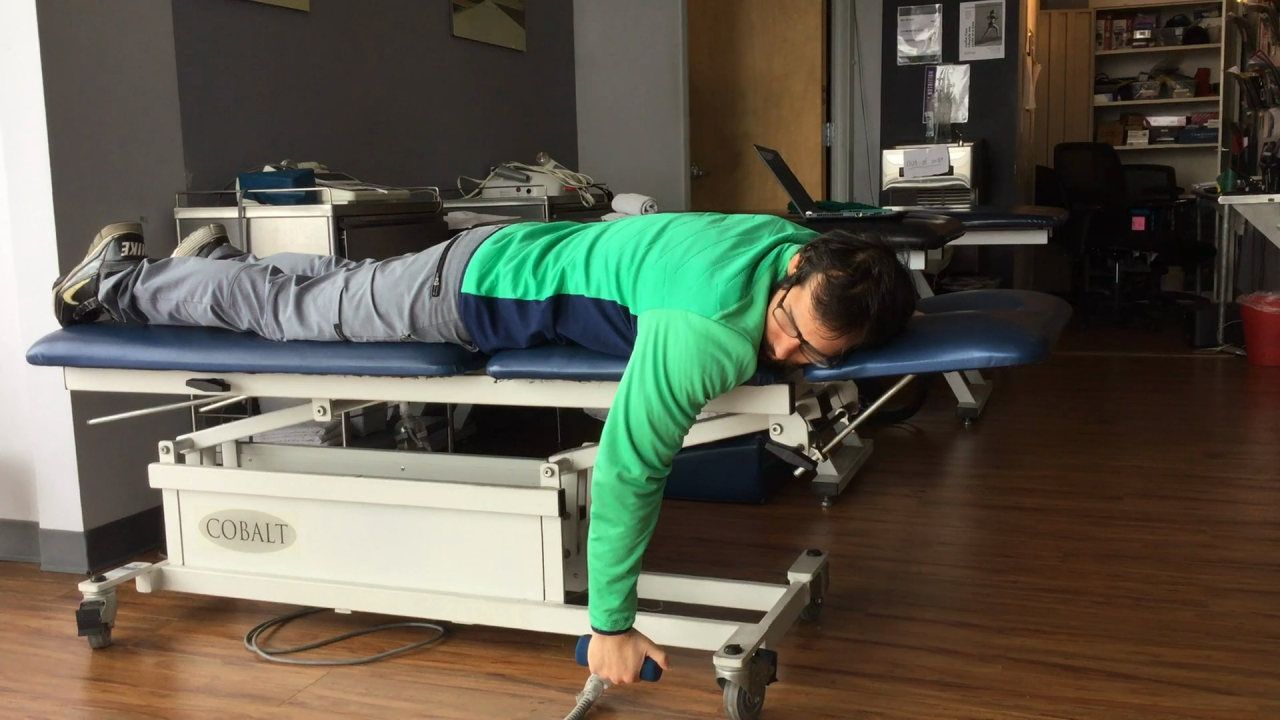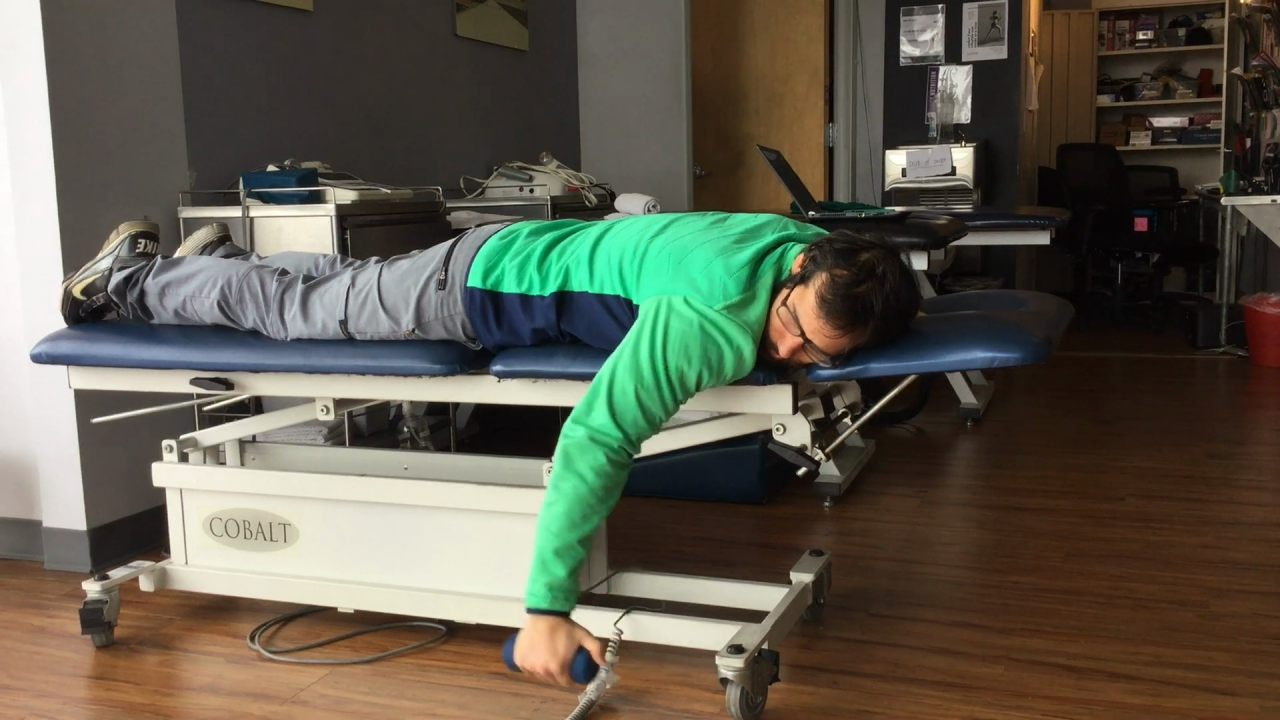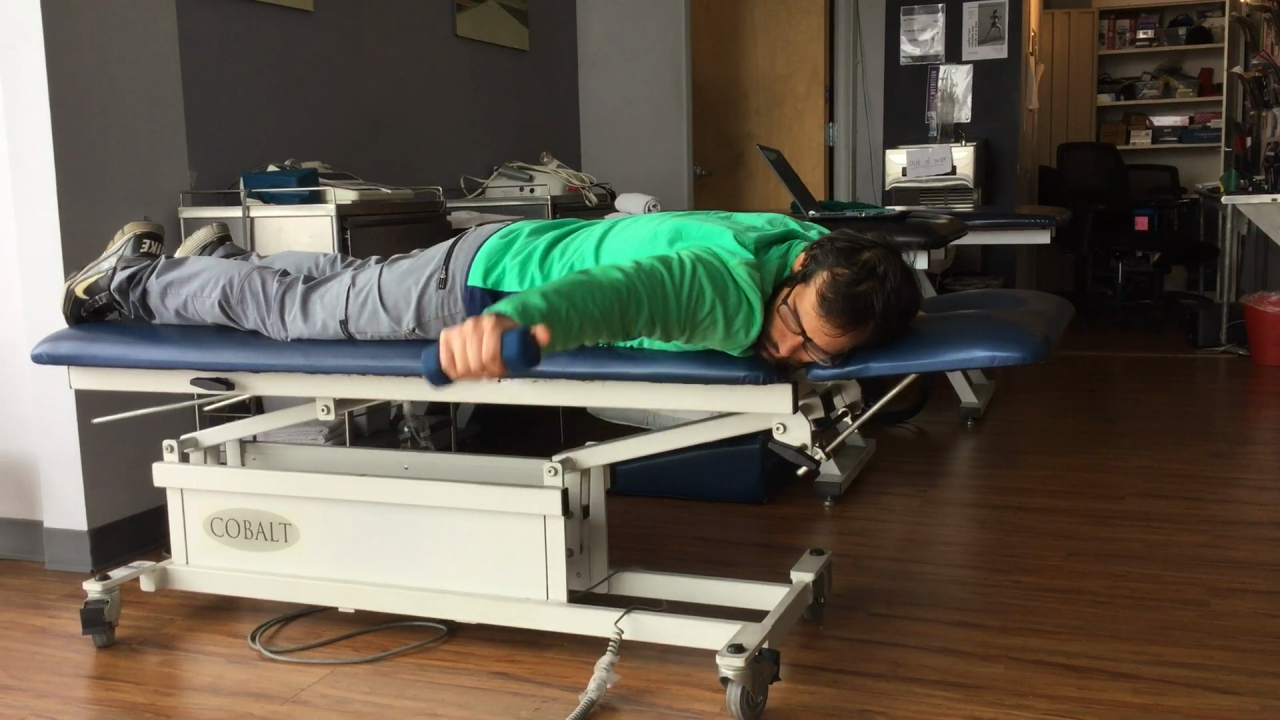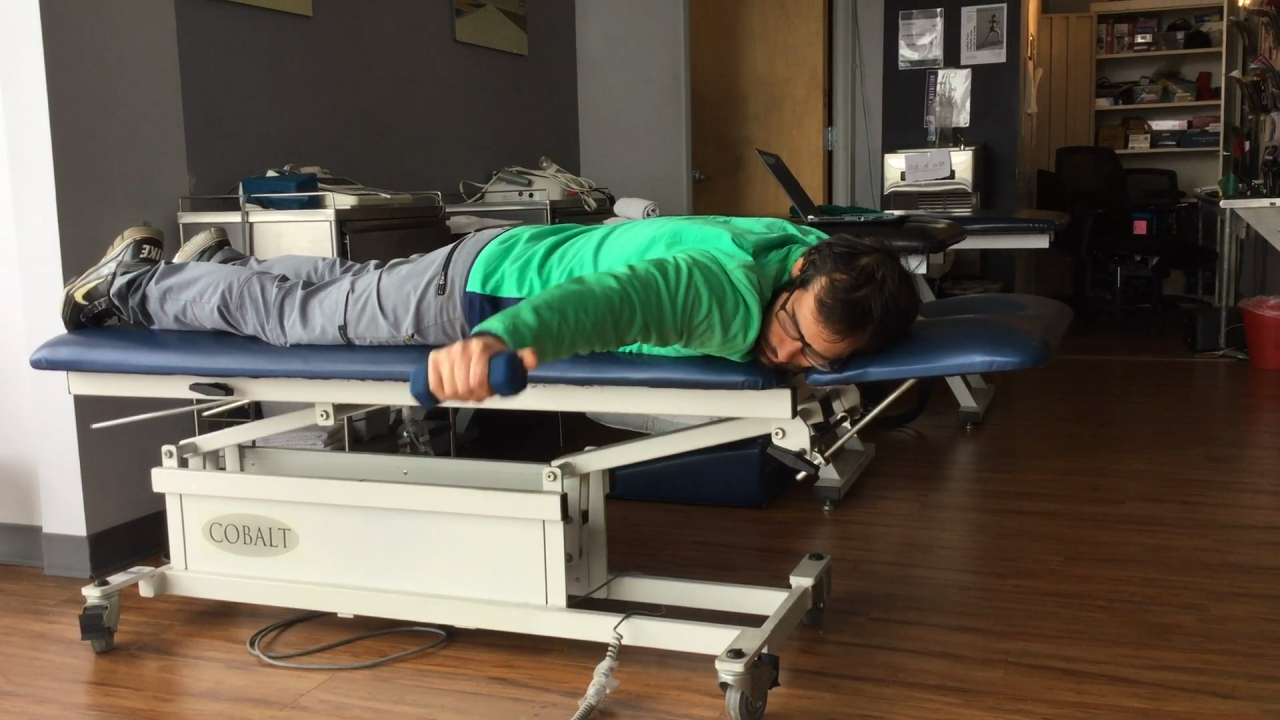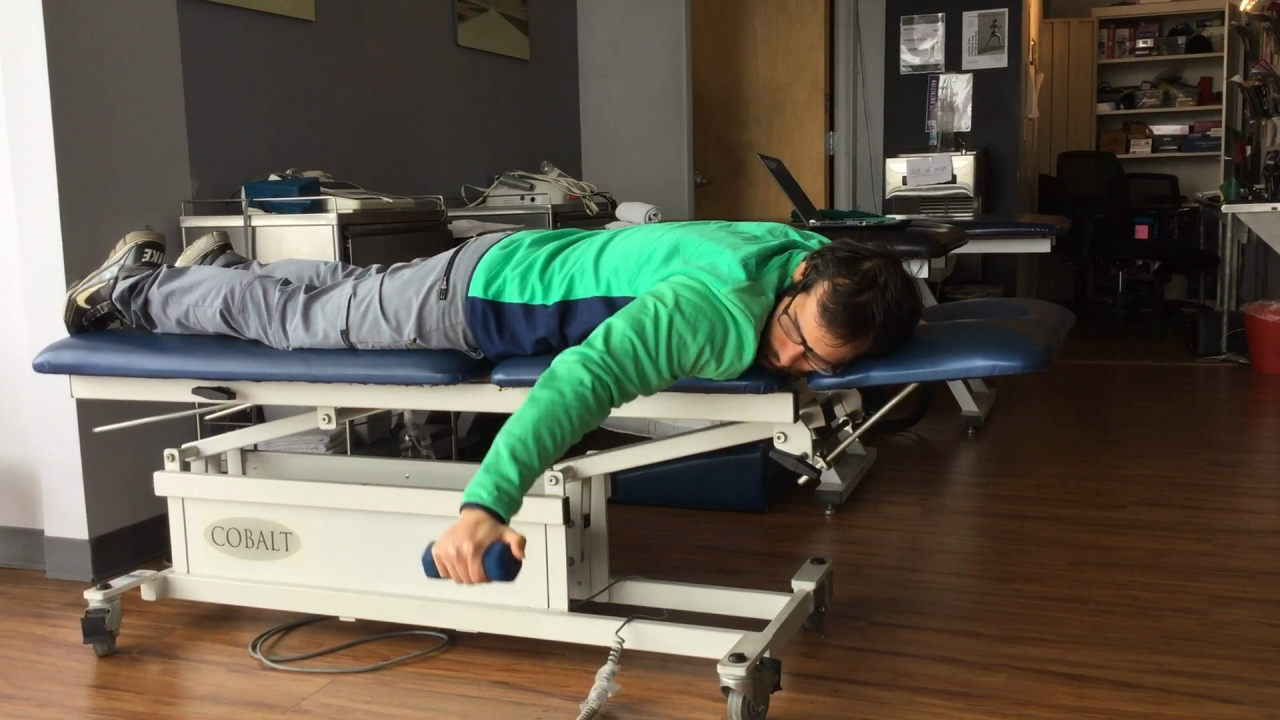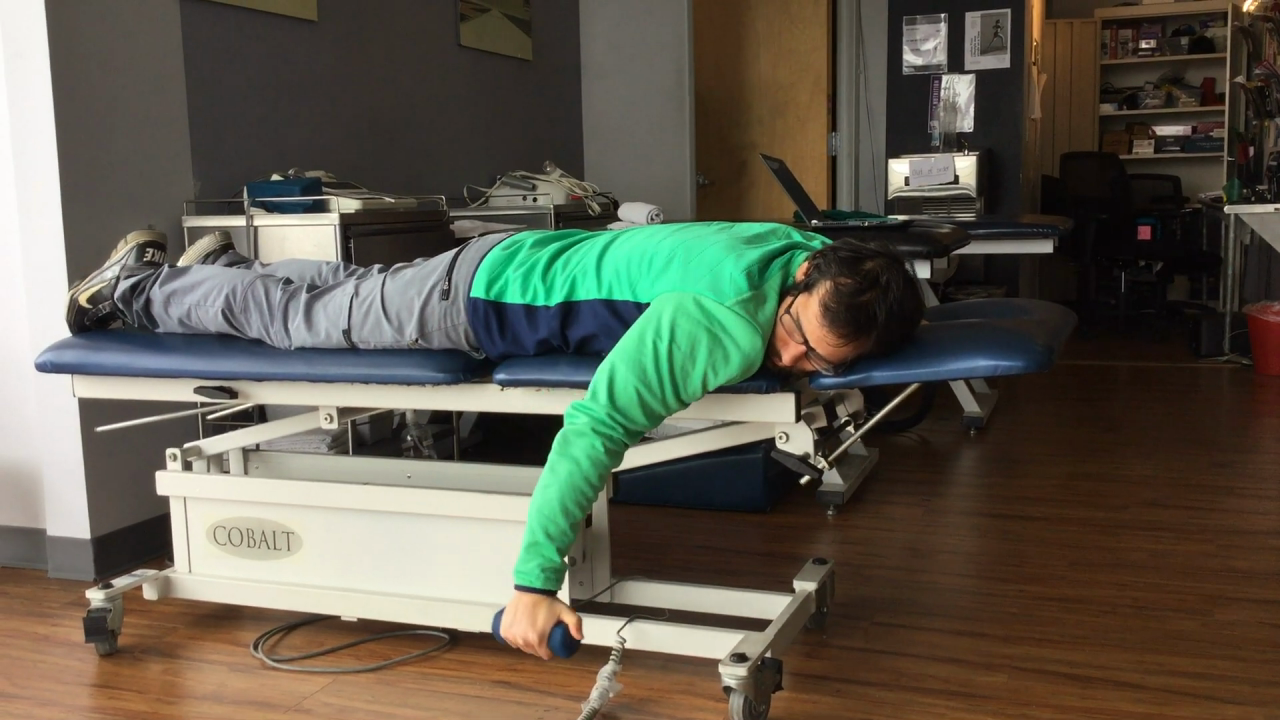
dt=0.5s
person 1, frame 1
left shoulder: (805, 244)
right shoulder: (712, 328)
right elbow: (625, 464)
left wrist: (823, 355)
right wrist: (610, 623)
left hip: (527, 249)
right hip: (484, 293)
left knee: (335, 286)
right knee: (284, 309)
left ankle: (219, 255)
right ankle: (120, 279)
person 1, frame 2
left shoulder: (812, 235)
right shoulder: (715, 320)
right elbow: (598, 431)
right wrist: (549, 601)
left hip: (532, 252)
right hip: (494, 287)
left knee: (346, 279)
right knee: (291, 309)
left ankle: (220, 255)
right ankle: (131, 277)
person 1, frame 3
left shoulder: (805, 234)
right shoulder: (729, 288)
right elbow: (611, 289)
right wrist: (506, 321)
left hip: (526, 245)
right hip: (488, 284)
left knee: (314, 292)
right knee: (288, 308)
left ankle: (216, 256)
right ankle: (134, 279)
person 1, frame 4
left shoulder: (806, 244)
right shoulder: (726, 293)
right elbow: (601, 301)
left wrist: (831, 355)
right wrist: (492, 339)
left hip: (525, 259)
right hip: (488, 294)
left knee: (322, 292)
right knee: (288, 315)
left ankle: (219, 258)
right ankle: (135, 286)
person 1, frame 5
left shoulder: (808, 244)
right shoulder: (722, 311)
right elbow: (586, 376)
left wrist: (825, 361)
right wrist: (484, 501)
left hip: (532, 255)
right hip: (488, 297)
left knee: (345, 290)
right knee: (293, 316)
left ankle: (224, 261)
right ankle: (137, 288)
person 1, frame 6
left shoulder: (815, 248)
right shoulder: (720, 322)
right elbow: (592, 427)
left wrist: (852, 349)
right wrist: (534, 582)
left hip: (532, 256)
right hip: (488, 300)
left knee: (352, 287)
right knee: (291, 316)
left ankle: (224, 263)
right ankle: (137, 286)
